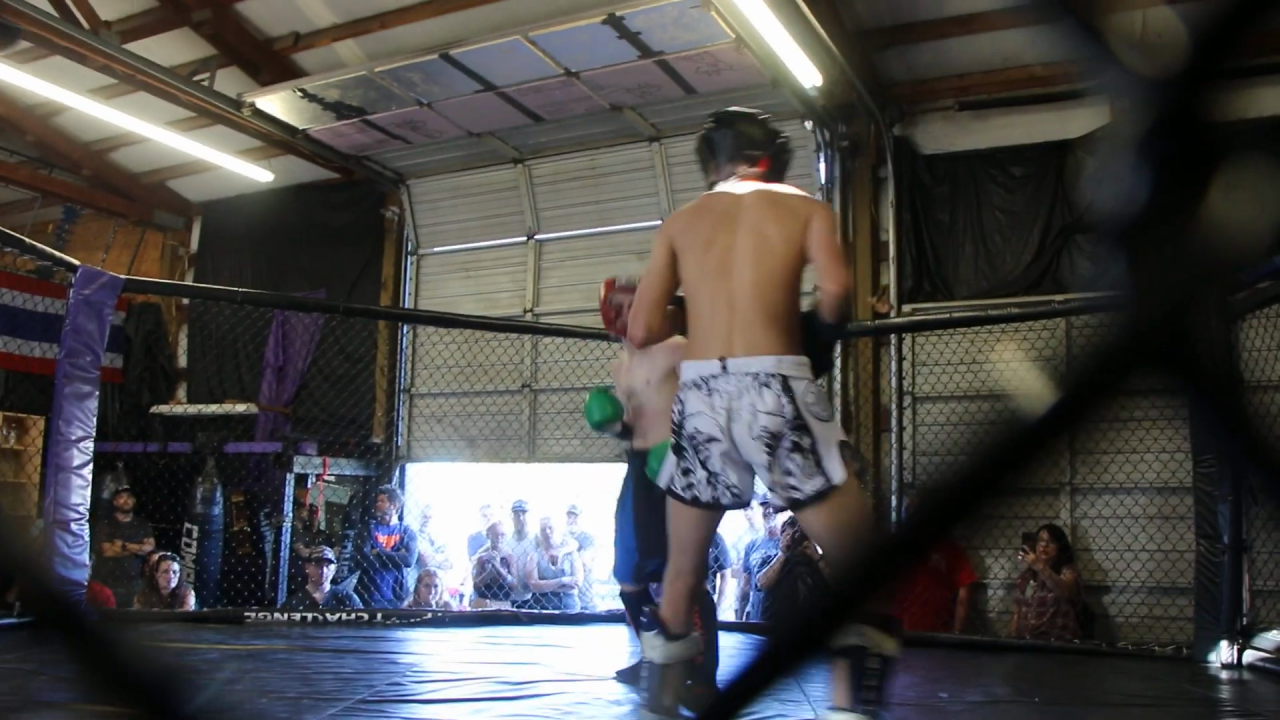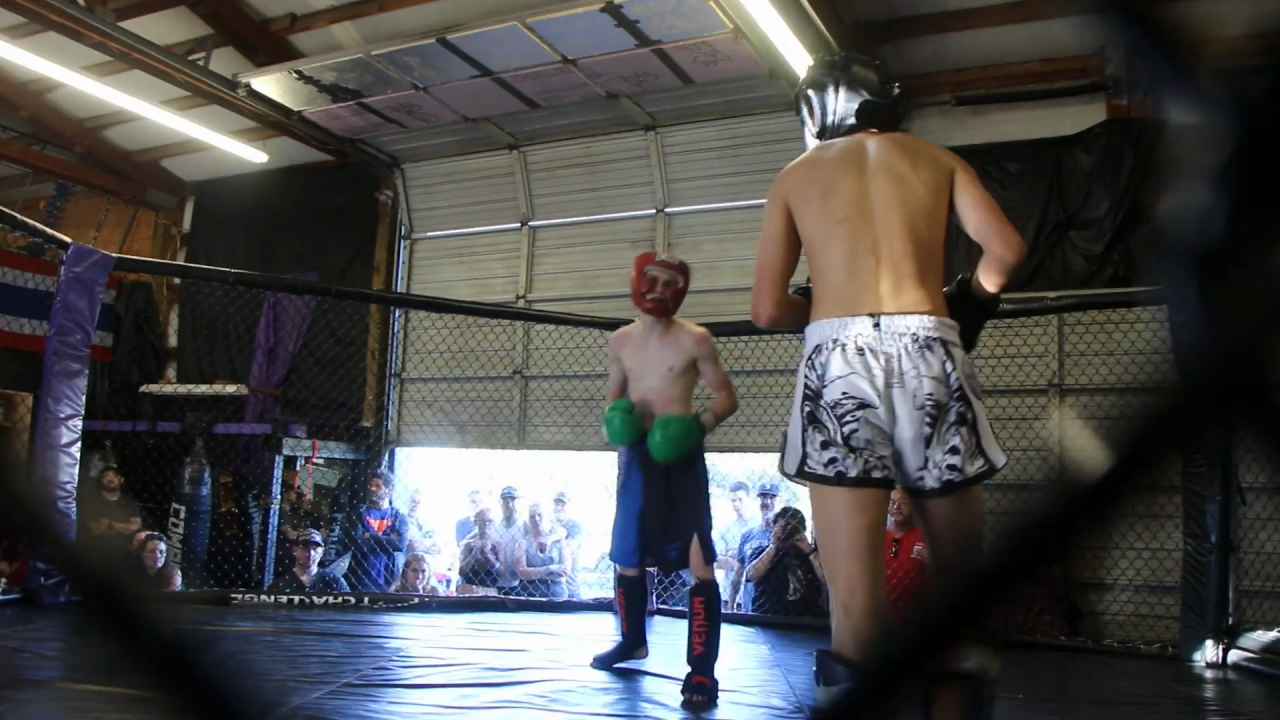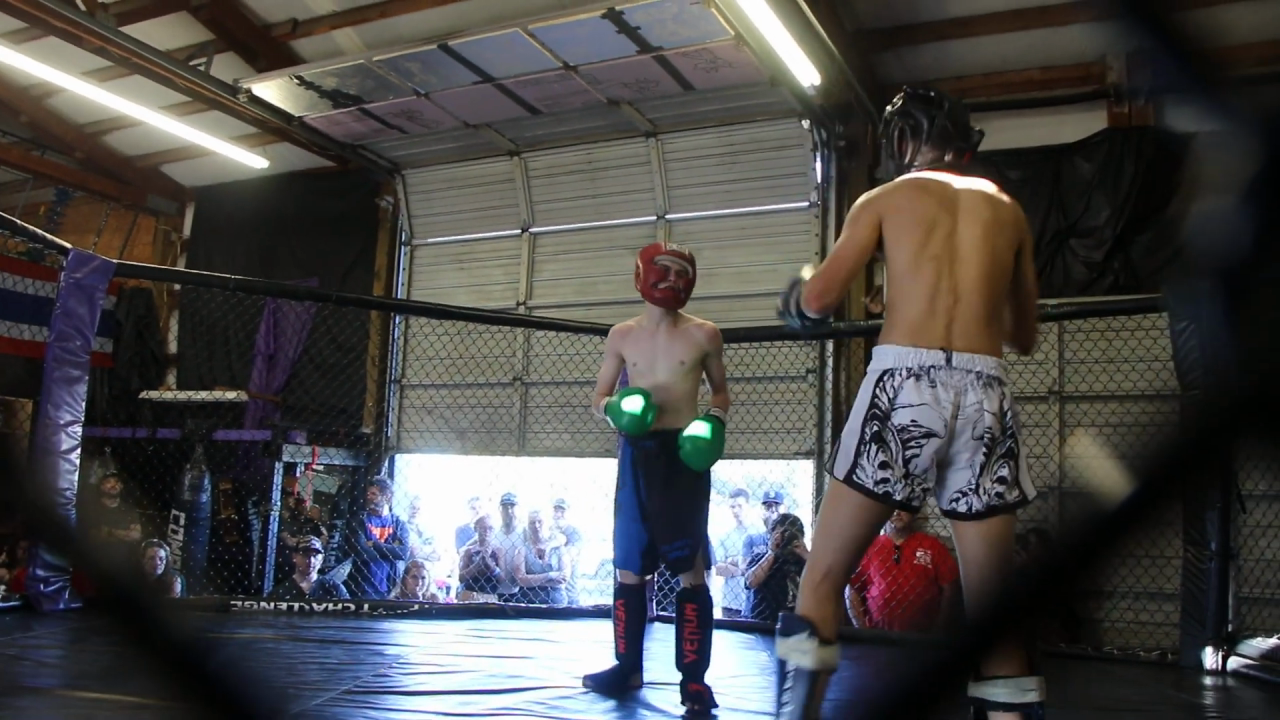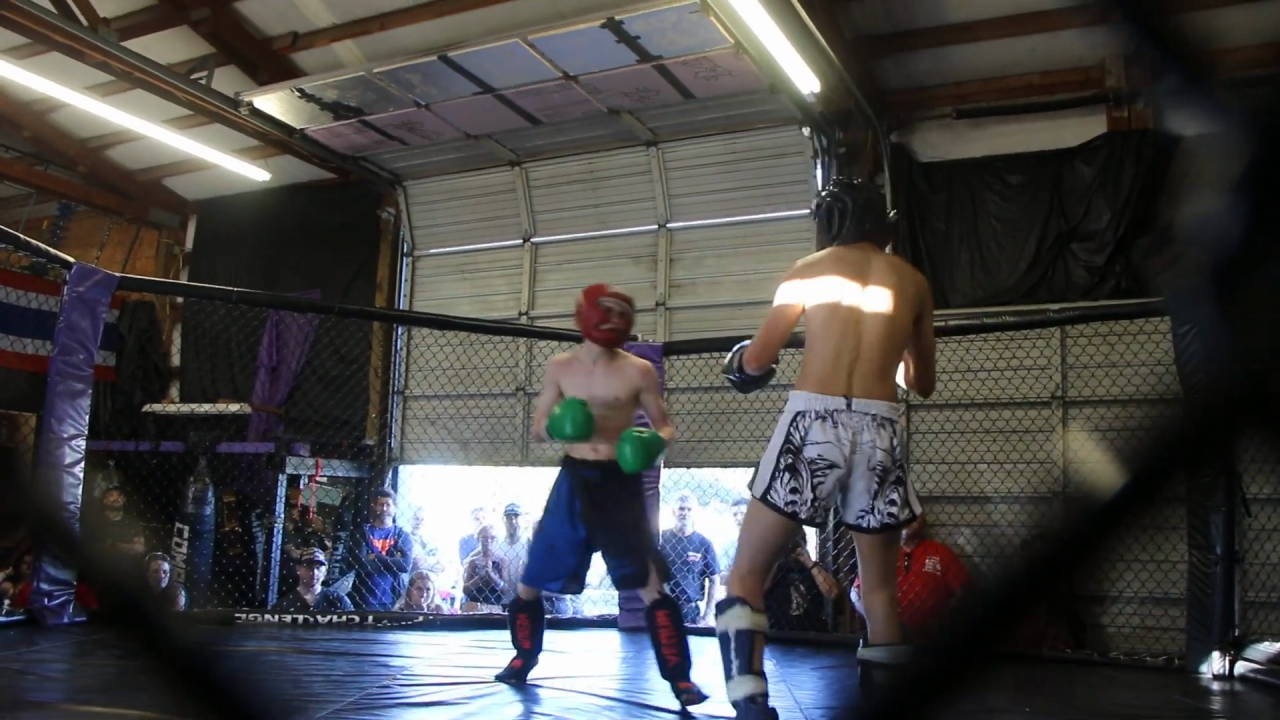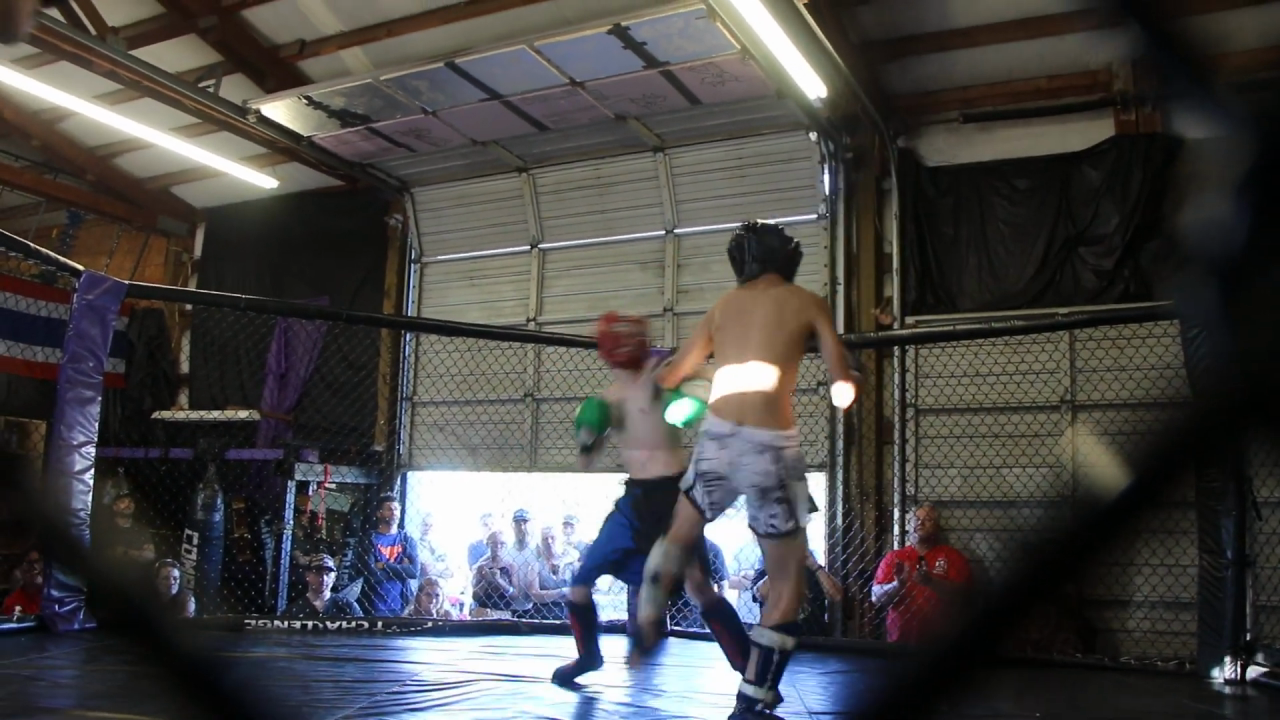
dt=0.7s
person 1, frame 1
left shoulder: (680, 221)
right shoulder: (805, 207)
left elbow: (641, 330)
right elbow: (838, 285)
right wrist: (818, 332)
left hip: (700, 397)
right hip: (776, 393)
left knee: (681, 577)
person 1, frame 2
left shoulder: (794, 178)
right shoulder: (937, 159)
left elbow: (768, 312)
right elbow: (1004, 246)
right wrist: (970, 306)
left hip: (839, 361)
right hip: (929, 356)
left knee: (853, 604)
right knee: (959, 585)
person 1, frame 3
left shoulder: (885, 199)
right shoulder: (1007, 210)
left elbow: (818, 299)
right elbow: (1023, 334)
left wrist: (802, 296)
left hip: (904, 386)
right hip: (984, 393)
left knee: (821, 583)
right knee: (995, 610)
person 1, frame 4
left shoulder: (812, 268)
right shoulder: (914, 282)
left elbow: (760, 354)
right elbow: (924, 384)
left wrist: (746, 362)
left hip: (813, 422)
right hip: (880, 430)
left knee: (745, 577)
right knee: (880, 592)
person 1, frame 5
left shoulder: (724, 305)
right shoulder: (811, 304)
left elbow: (673, 376)
right elbow: (844, 386)
right wrist: (843, 393)
left hip: (717, 441)
right hip: (771, 451)
left knee: (679, 536)
right knee: (788, 585)
left ankle: (649, 610)
person 2, frame 1
left shoulder: (674, 350)
right shoulder: (619, 365)
right wrist: (610, 423)
right hip: (639, 471)
right knee: (630, 580)
left ankle: (703, 677)
person 2, frame 2
left shoulder: (695, 340)
right shoulder: (621, 340)
left elbow: (727, 397)
right elbow: (612, 396)
left wrist: (700, 423)
right wrist: (613, 418)
left hip: (682, 457)
right hip: (637, 457)
left knee: (698, 564)
right knee: (629, 562)
left ankle: (701, 671)
right ankle: (633, 640)
person 2, frame 3
left shoulder: (703, 334)
right shoulder: (622, 335)
left elbow: (720, 389)
right elbow: (598, 399)
left wrist: (715, 421)
right wrist: (615, 408)
left hip: (683, 456)
right hip: (637, 454)
left knee: (690, 568)
right knee: (629, 569)
left ankle: (694, 677)
right ankle: (628, 666)
person 2, frame 4
left shoulder: (639, 372)
right shoulder: (559, 367)
left elbow: (664, 423)
right elbow: (537, 431)
left wrist: (656, 439)
right wrist: (554, 427)
left hip: (620, 483)
right hip: (573, 481)
left knee: (649, 583)
right knee: (531, 583)
left ankle: (678, 677)
right ankle: (526, 656)
person 2, frame 5
left shoulder: (658, 377)
right shoulder: (607, 399)
right elbow: (586, 460)
right wrist: (588, 437)
left hip: (675, 493)
right hip: (635, 498)
left knee: (698, 587)
right knee: (582, 582)
left ankle: (747, 666)
right ankle: (588, 653)
